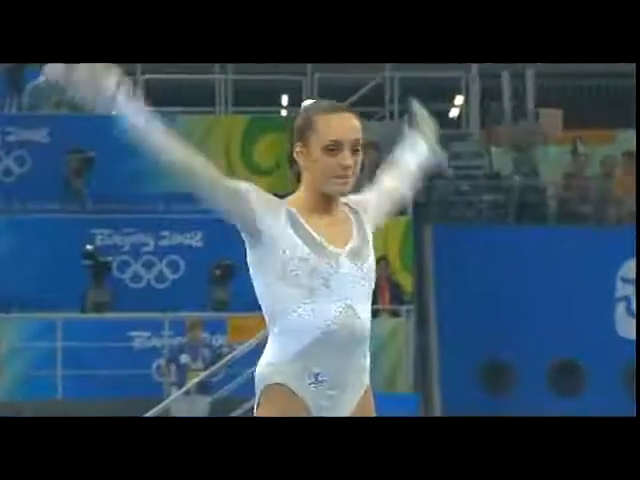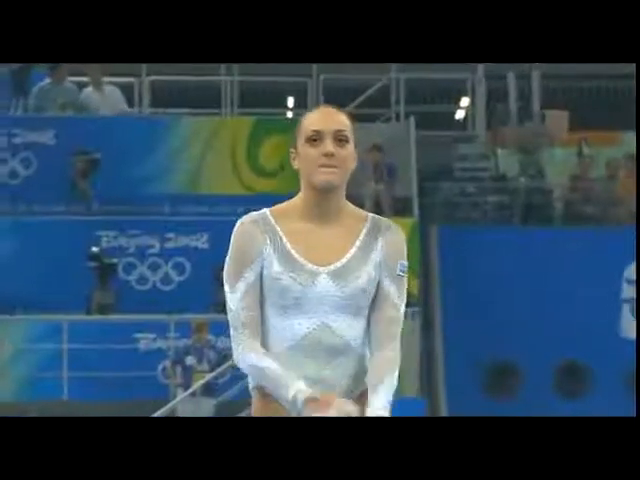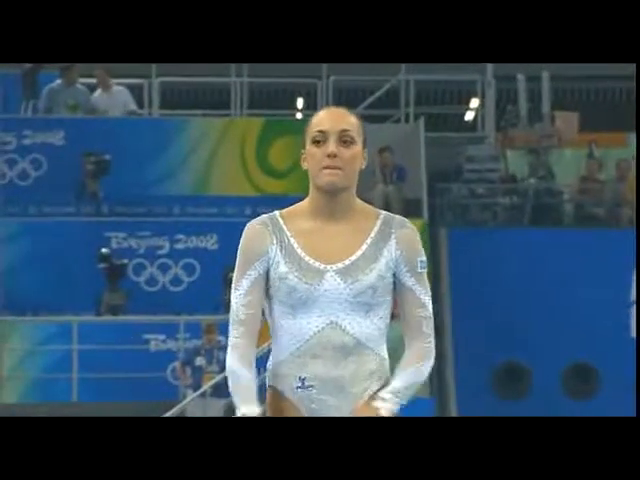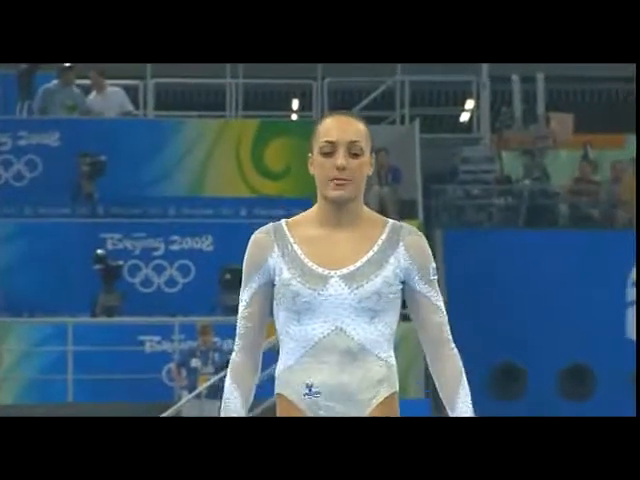
dt=0.4s
person 1, frame 1
left shoulder: (358, 216)
right shoulder: (262, 214)
left elbow: (394, 182)
left wrist: (420, 144)
left hip: (356, 402)
right hip: (291, 401)
person 1, frame 2
left shoulder: (385, 238)
right shoulder: (254, 232)
left elbow: (388, 345)
right elbow: (244, 346)
left wrist: (378, 410)
right wrist: (305, 396)
left hip: (351, 407)
right hip: (278, 405)
person 1, frame 3
left shoulder: (398, 236)
right shoulder: (263, 235)
left elbow: (422, 342)
right elbow: (241, 339)
left wrist: (386, 404)
right wrist: (248, 411)
left hip: (368, 409)
right hip: (290, 407)
person 1, frame 4
left shoulder: (405, 244)
right shoulder: (269, 243)
left elbow: (440, 346)
right elbow: (246, 350)
left wrist: (463, 414)
right wrist: (231, 414)
left hip: (377, 411)
right hip: (298, 410)
